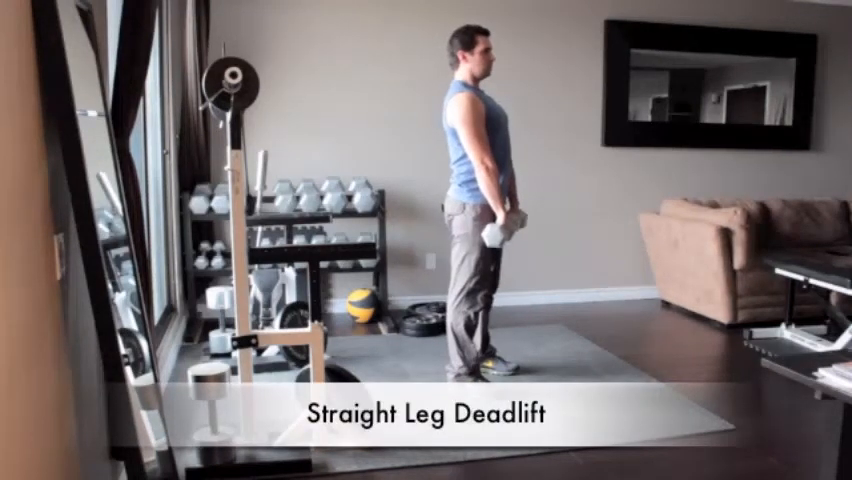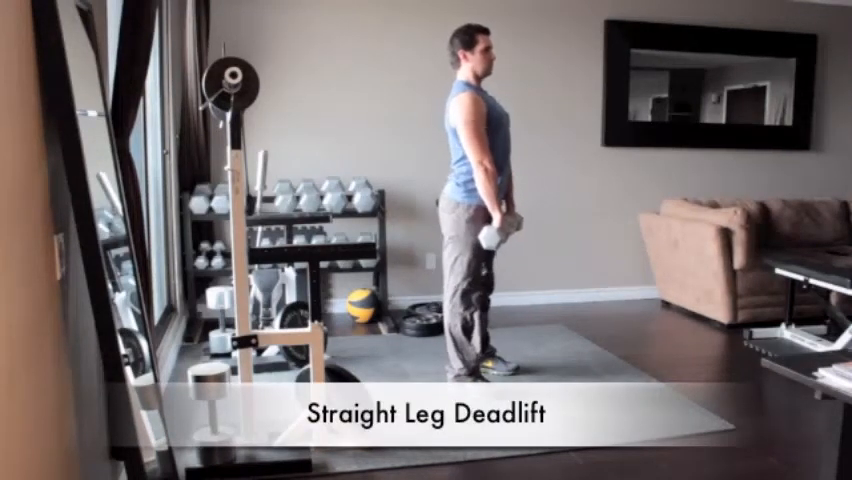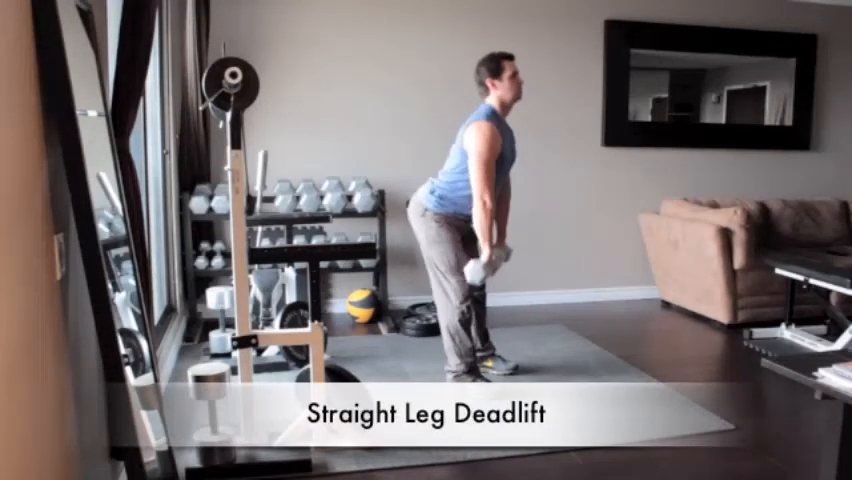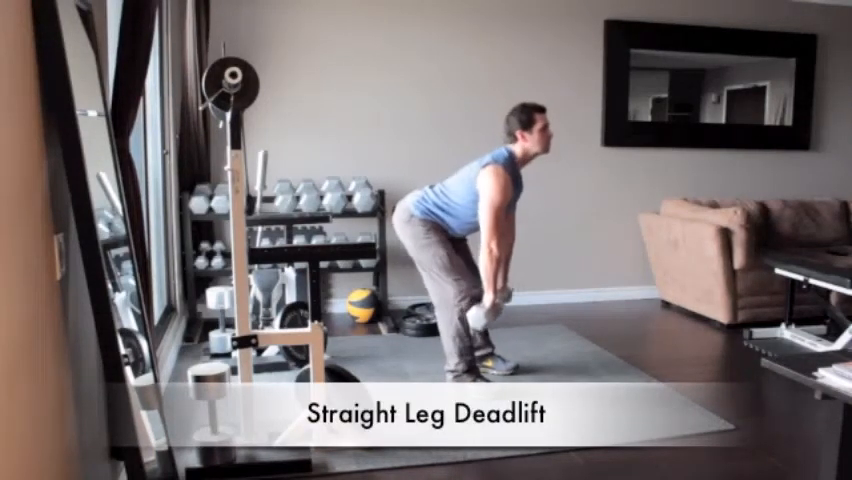
dt=0.5s
person 1, frame 1
left shoulder: (478, 96)
right shoulder: (463, 99)
left elbow: (502, 159)
right elbow: (483, 164)
left wrist: (513, 204)
right wrist: (500, 211)
left hip: (486, 204)
right hip: (473, 206)
left knee: (484, 287)
right knee: (467, 290)
left ankle: (482, 353)
right ankle: (463, 372)
person 1, frame 2
left shoulder: (480, 96)
right shoulder: (466, 99)
left elbow: (501, 161)
right elbow: (482, 165)
left wrist: (509, 207)
right wrist: (497, 214)
left hip: (480, 206)
right hip: (466, 208)
left knee: (481, 287)
right knee: (463, 291)
left ankle: (482, 354)
right ankle: (462, 373)
person 1, frame 3
left shoulder: (501, 126)
right shoulder: (484, 128)
left elbow: (503, 187)
right elbow: (482, 198)
left wrist: (501, 238)
right wrist: (486, 248)
left hip: (456, 215)
right hip: (433, 213)
left knee: (474, 285)
right knee: (456, 291)
left ankle: (482, 354)
right ankle: (461, 372)
person 1, frame 4
left shoulder: (512, 169)
right shoulder: (498, 175)
left elbow: (507, 229)
right elbow: (490, 243)
left wrist: (502, 281)
right wrist: (491, 292)
left hip: (439, 223)
right hip: (416, 220)
left knee: (473, 286)
right knee: (457, 293)
left ankle: (482, 354)
right ankle: (461, 373)
